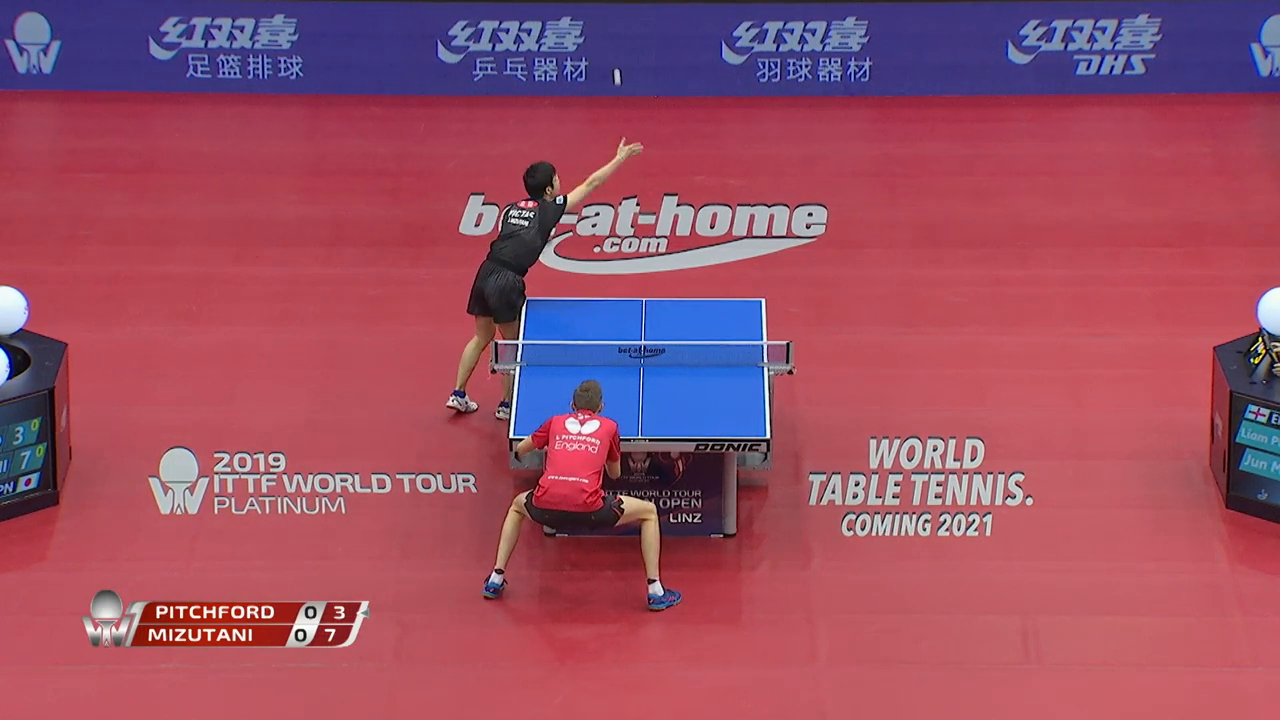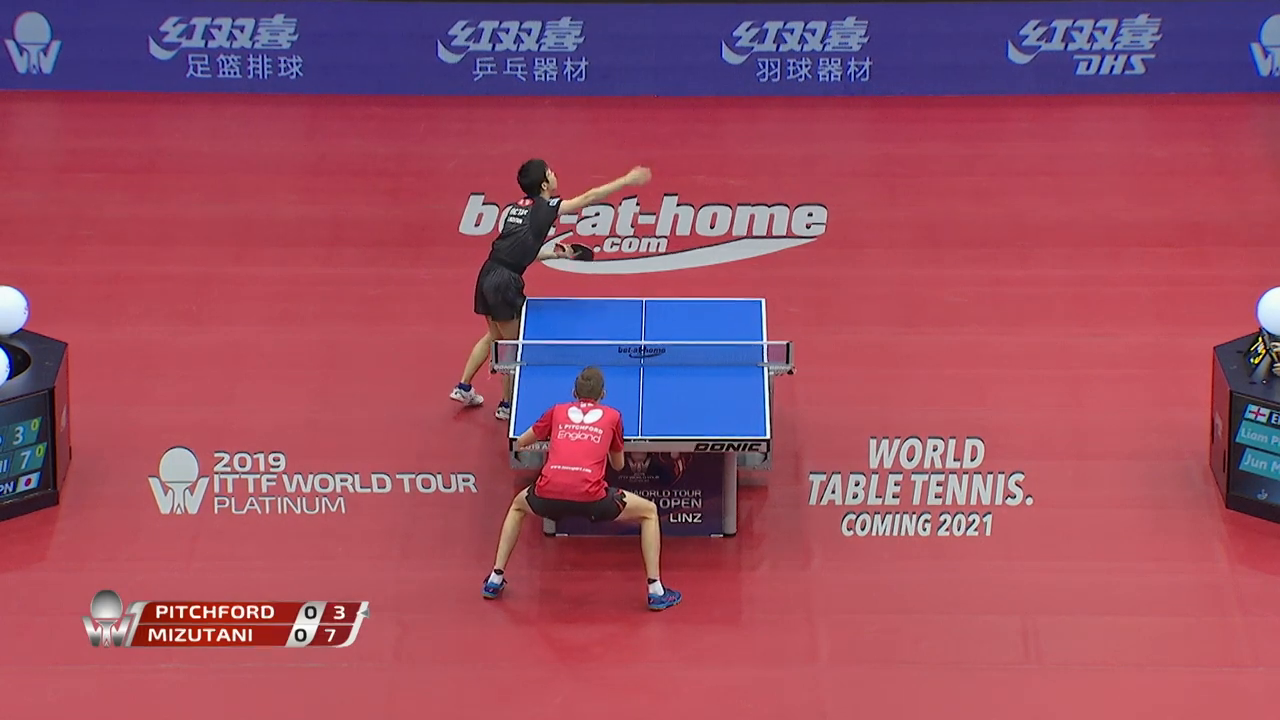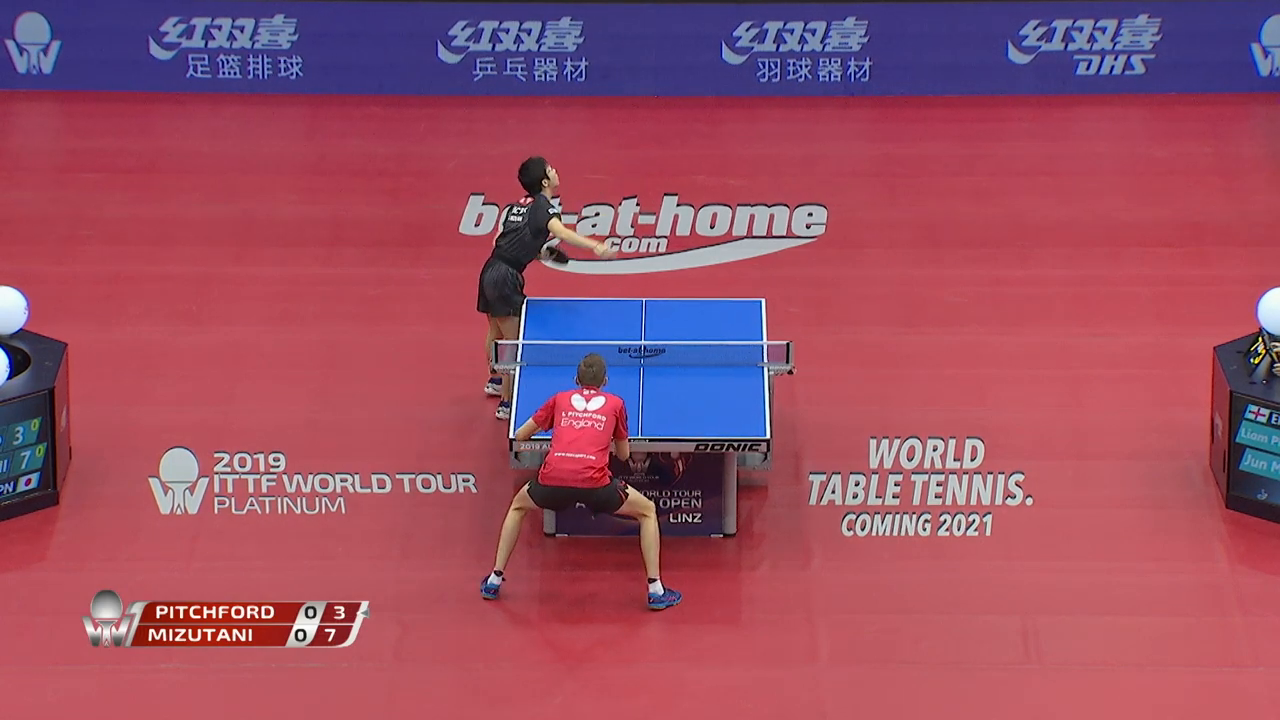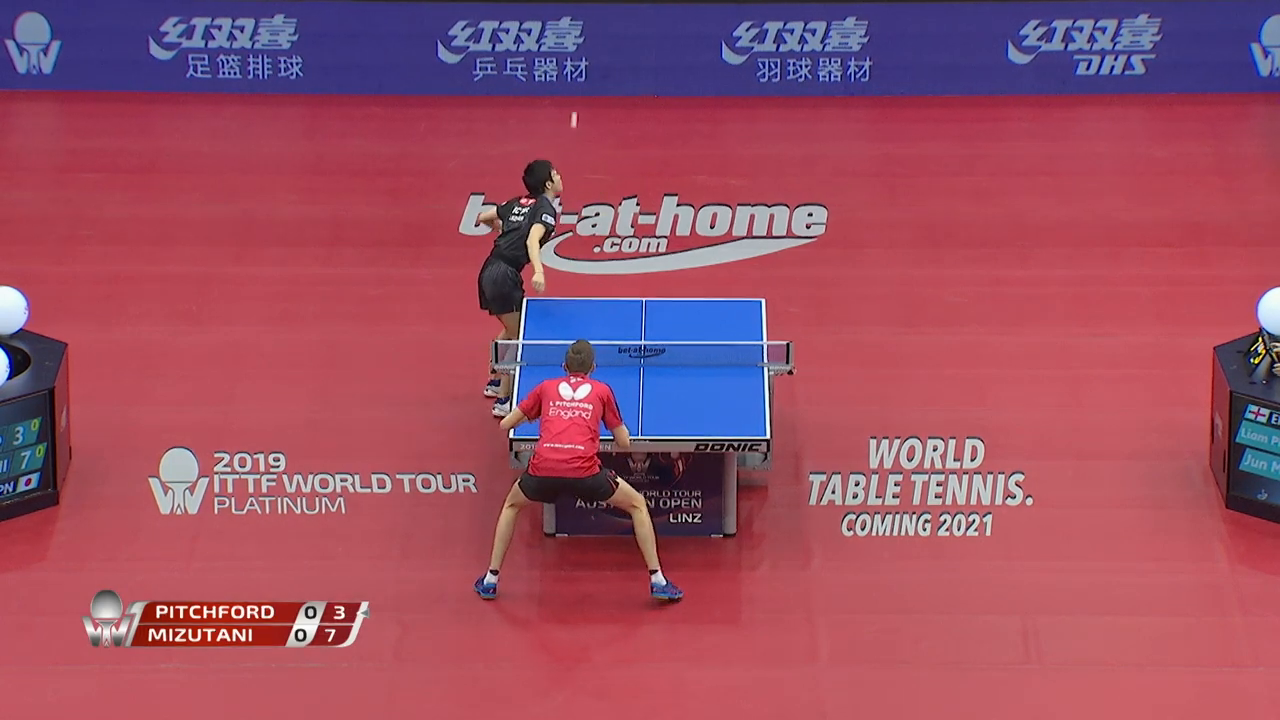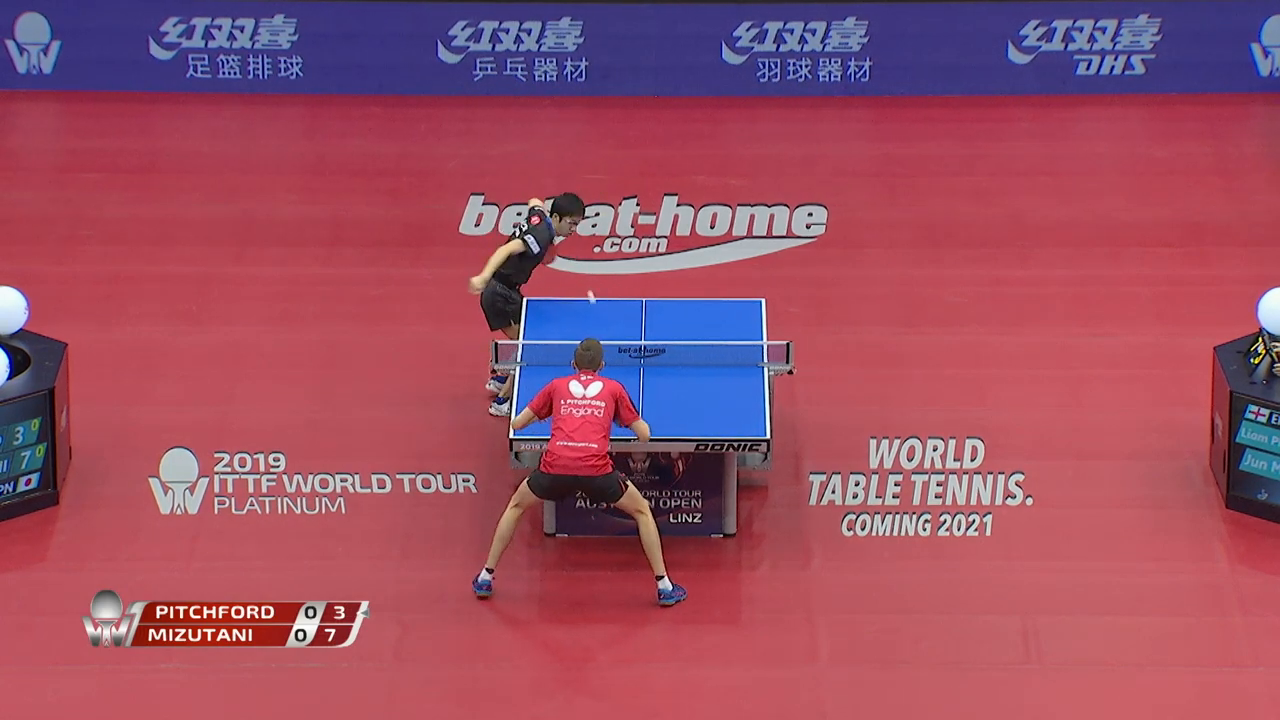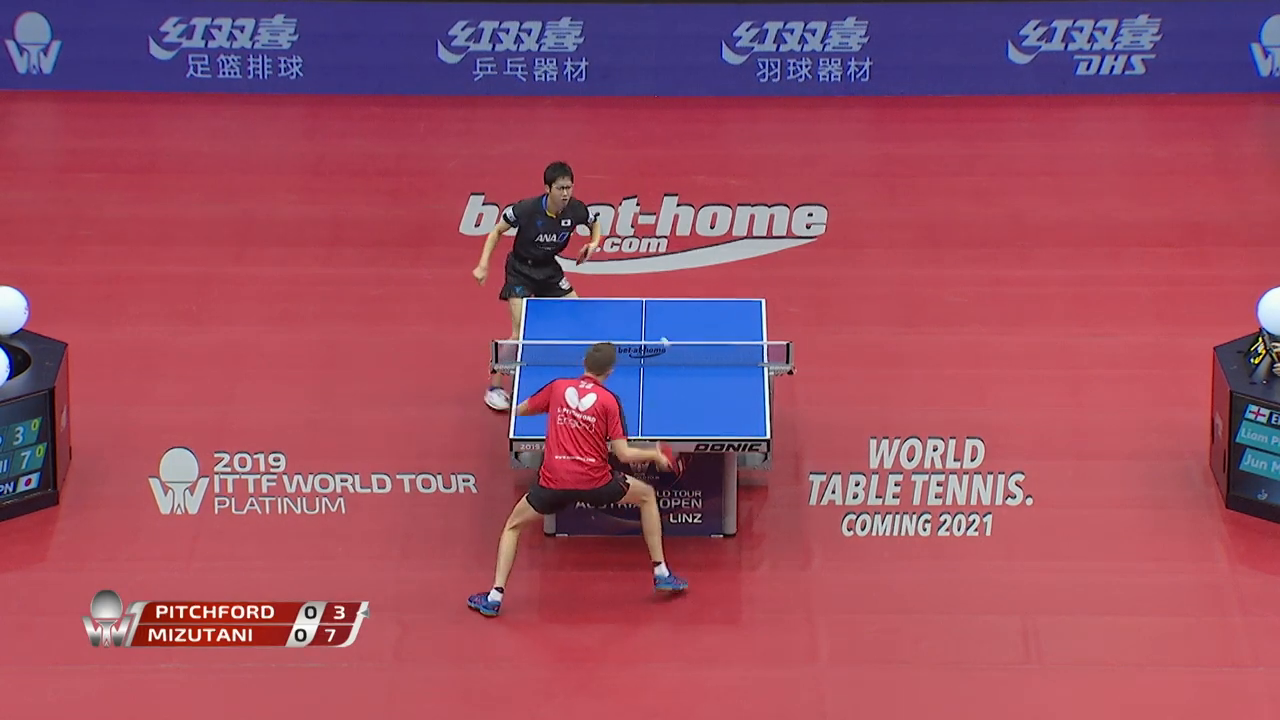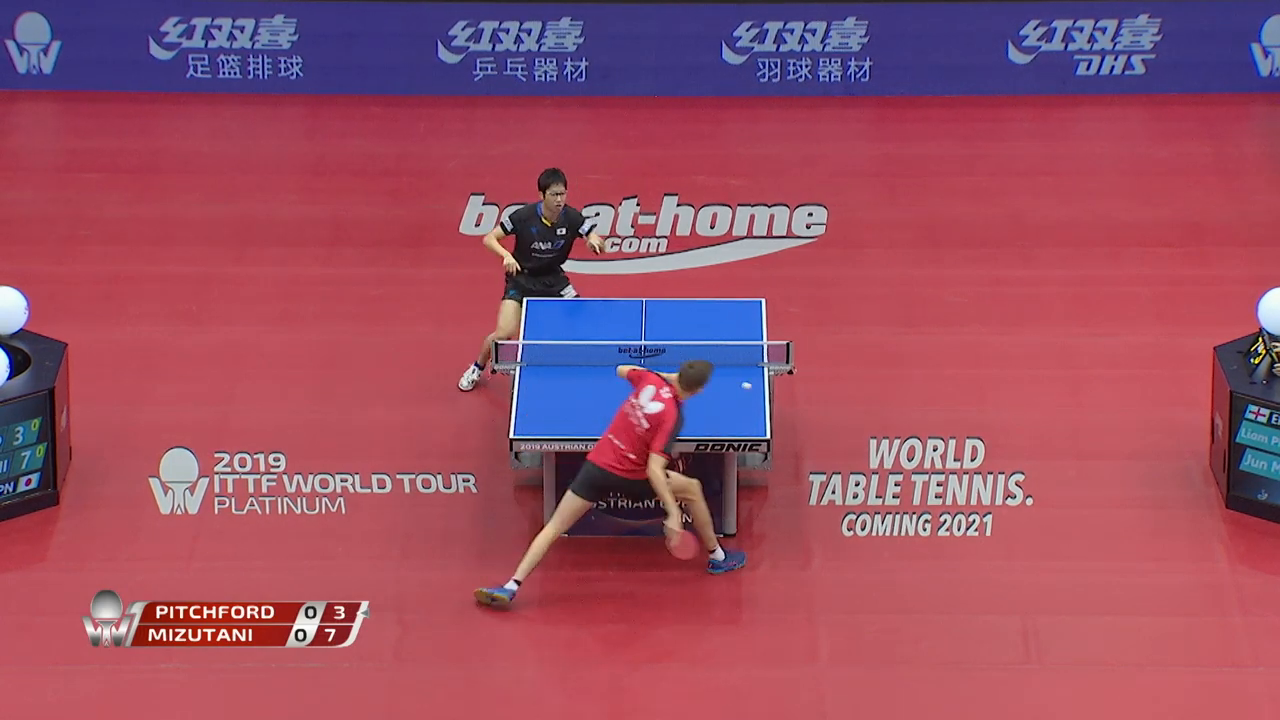
dt=0.3s
person 1, frame 1
left shoulder: (555, 422)
right shoulder: (609, 427)
left elbow: (520, 449)
right elbow: (615, 473)
left hip: (546, 506)
right hip: (588, 508)
left knee: (517, 505)
right knee: (649, 512)
left ankle: (495, 579)
right ankle: (655, 591)
person 1, frame 2
left shoulder: (557, 411)
right shoulder: (612, 416)
left elbow: (520, 443)
right elbow: (618, 465)
left hip: (549, 495)
right hip: (590, 497)
left knee: (517, 505)
right knee: (649, 512)
left ankle: (495, 579)
right ankle: (655, 591)
person 1, frame 3
left shoulder: (559, 399)
right shoulder: (615, 403)
left elbow: (520, 435)
right elbow: (624, 454)
left hip: (552, 480)
right hip: (594, 483)
left knee: (518, 507)
right knee: (647, 512)
left ankle: (494, 580)
right ankle: (656, 590)
person 1, frame 4
left shoulder: (546, 387)
right shoulder: (602, 391)
left elbow: (504, 425)
right elbow: (624, 443)
left wrist: (533, 414)
right wrist: (619, 428)
left hip: (543, 470)
right hip: (584, 471)
left knee: (511, 505)
right knee: (638, 505)
left ankle: (491, 580)
right ankle: (658, 581)
person 1, frame 5
left shoulder: (557, 386)
right shoulder: (614, 388)
left elbow: (516, 424)
right elbow: (643, 434)
left wrist: (543, 414)
right wrist: (627, 418)
left hip: (555, 468)
right hip: (596, 471)
left knee: (516, 505)
right knee: (642, 511)
left ankle: (486, 577)
right ankle: (665, 587)
person 1, frame 6
left shoulder: (557, 386)
right shoulder: (609, 401)
left elbow: (521, 410)
right elbow: (623, 454)
right wrist: (655, 456)
left hip: (554, 482)
right hip: (595, 482)
left knee: (513, 526)
right knee: (647, 495)
left ankle: (494, 596)
right ankle: (662, 574)
person 1, frame 7
left shoulder: (649, 378)
right shoulder: (673, 417)
left elbow: (622, 369)
right elbow: (654, 469)
left wrist: (666, 378)
right wrist: (673, 513)
left hip: (598, 464)
right hip: (634, 476)
left knee: (553, 527)
right knee: (693, 490)
left ankle: (510, 587)
right ankle: (717, 556)
person 2, frame 1
left shoulder: (511, 209)
right shoulder: (549, 210)
right elbow: (590, 184)
right wrist: (620, 158)
left hip: (486, 273)
right hip: (506, 282)
left knee: (482, 337)
right knee: (513, 344)
left ankle: (458, 395)
right ankle: (507, 404)
person 2, frame 2
left shoulder: (516, 208)
right shoulder: (543, 209)
right elbow: (587, 199)
left wrist: (553, 252)
right wrist: (626, 180)
left hip: (488, 273)
right hip: (504, 281)
left knee: (493, 335)
right knee: (513, 344)
left ankle: (463, 387)
right ankle: (507, 405)
person 2, frame 3
left shoulder: (519, 205)
right shoulder: (543, 207)
right elbow: (561, 232)
left wrist: (534, 251)
right wrist: (596, 246)
left hip: (490, 270)
right hip: (506, 277)
left knee: (496, 332)
right knee: (513, 342)
left ankle: (495, 380)
right ankle: (507, 405)
person 2, frame 4
left shoulder: (517, 203)
right shoulder: (547, 210)
left elbow: (484, 217)
right elbow: (533, 239)
right wrist: (539, 271)
left hip: (489, 270)
right hip: (504, 275)
left knee: (511, 331)
right knee: (520, 338)
left ankle: (495, 382)
right ankle: (503, 401)
person 2, frame 5
left shoulder: (537, 217)
right shoulder: (541, 235)
left elbow: (535, 202)
right elbow: (505, 250)
right wrist: (483, 277)
left hip: (504, 291)
right hip: (500, 294)
left ankle: (499, 379)
right ankle: (502, 402)
person 2, frame 6
left shoulder: (576, 209)
right shoulder: (526, 208)
left elbow: (596, 223)
right elbow: (496, 231)
left wrist: (593, 244)
right wrist: (483, 264)
left hip: (549, 269)
right hip: (521, 271)
right knee: (521, 332)
right ankle: (495, 388)
person 2, frame 7
left shoulder: (571, 217)
right shoulder: (523, 216)
left elbow: (594, 238)
right elbow: (489, 238)
left wrist: (595, 243)
right wrist: (506, 256)
left hip: (552, 277)
right hip: (520, 277)
right knee: (504, 333)
right ankle: (477, 368)
